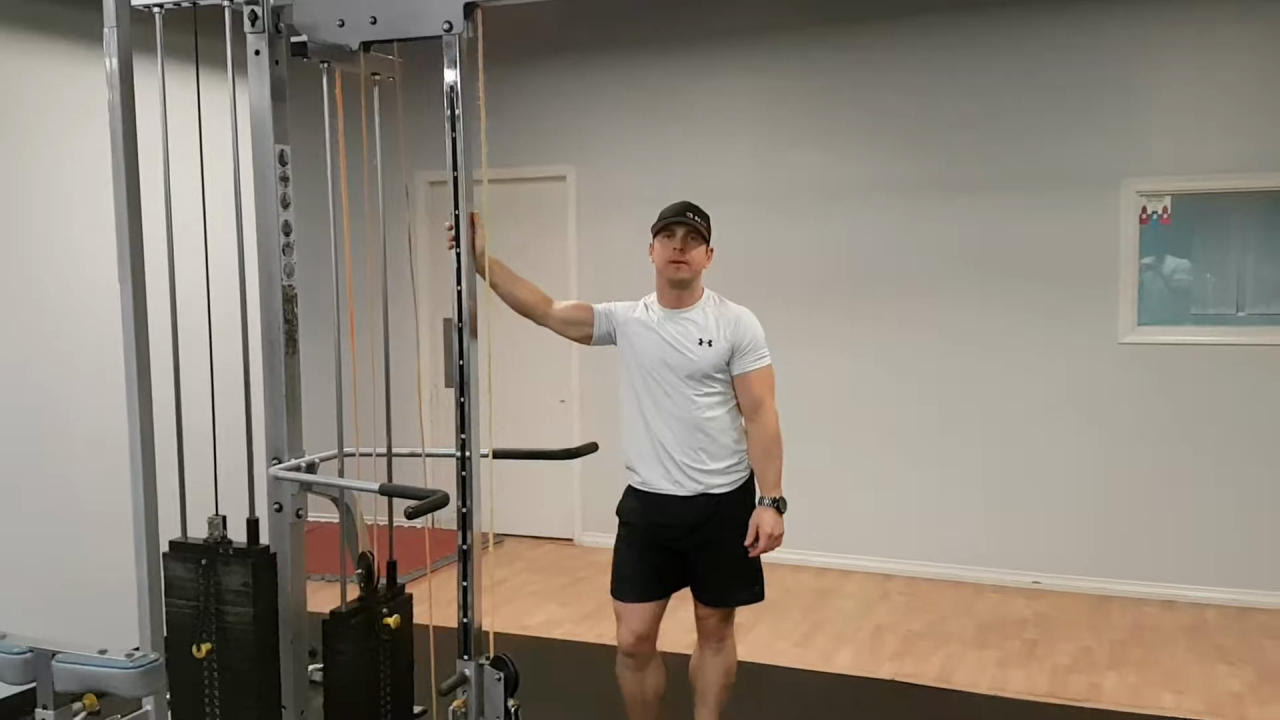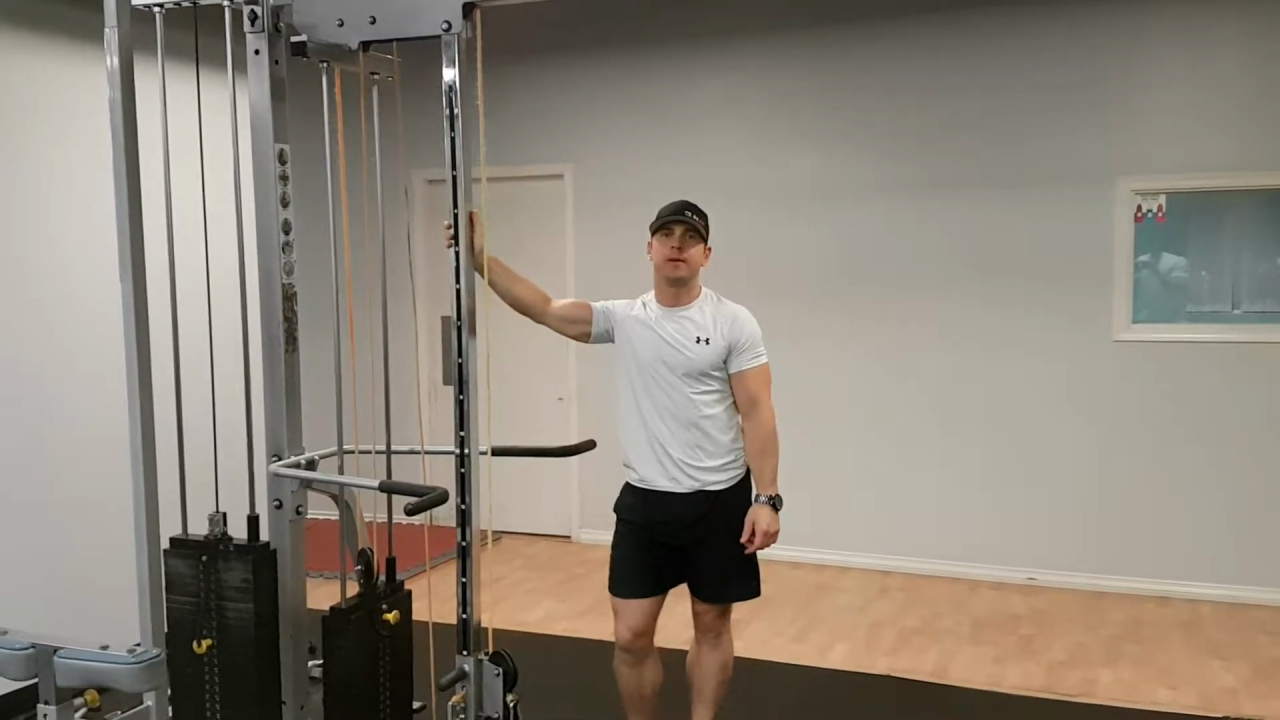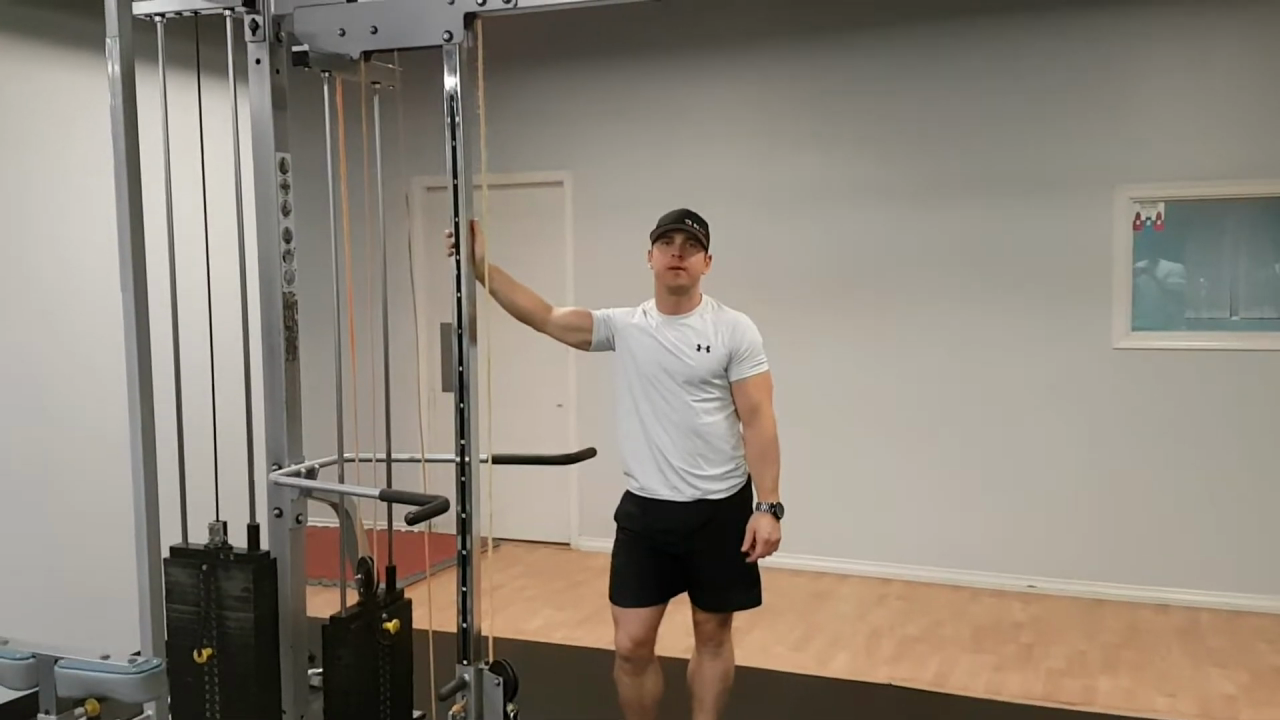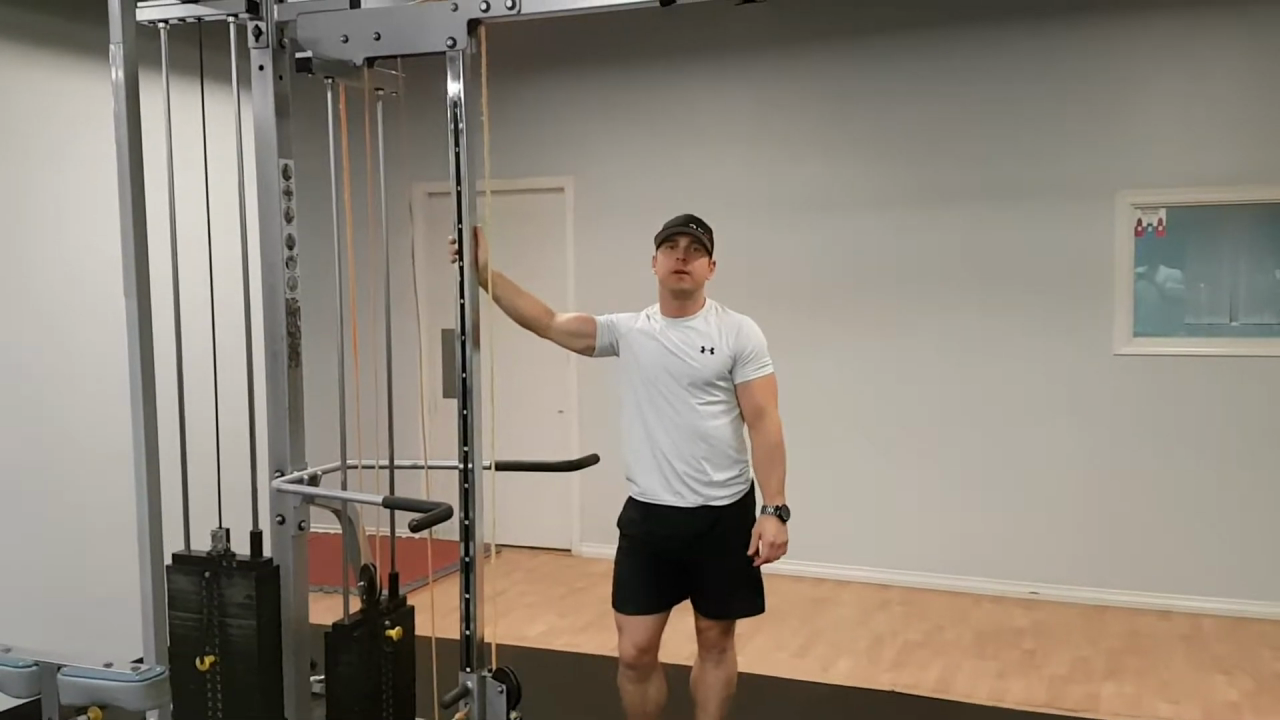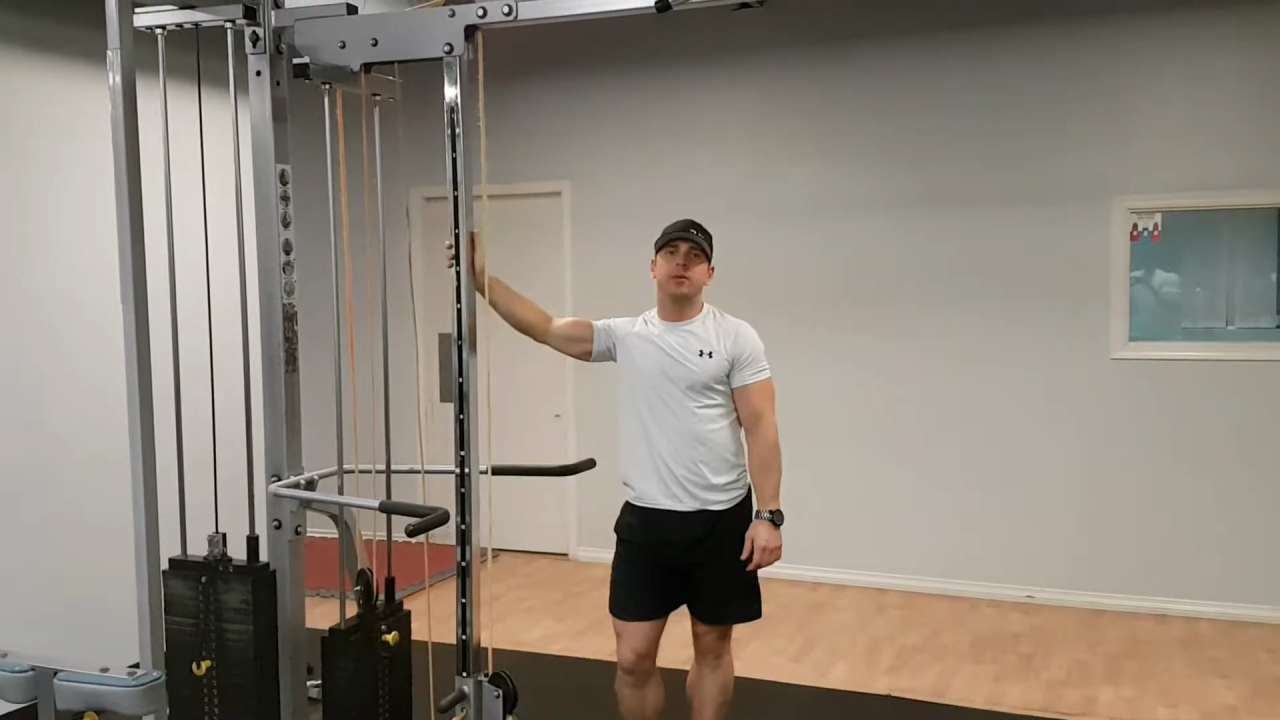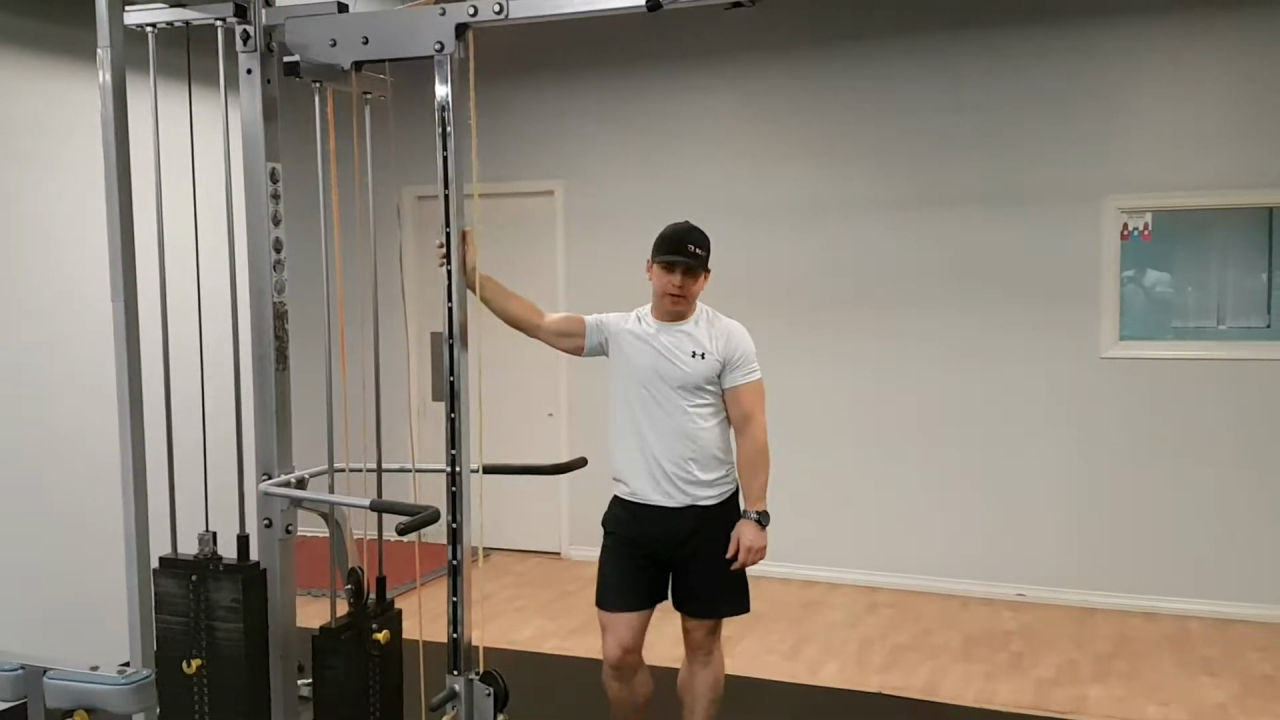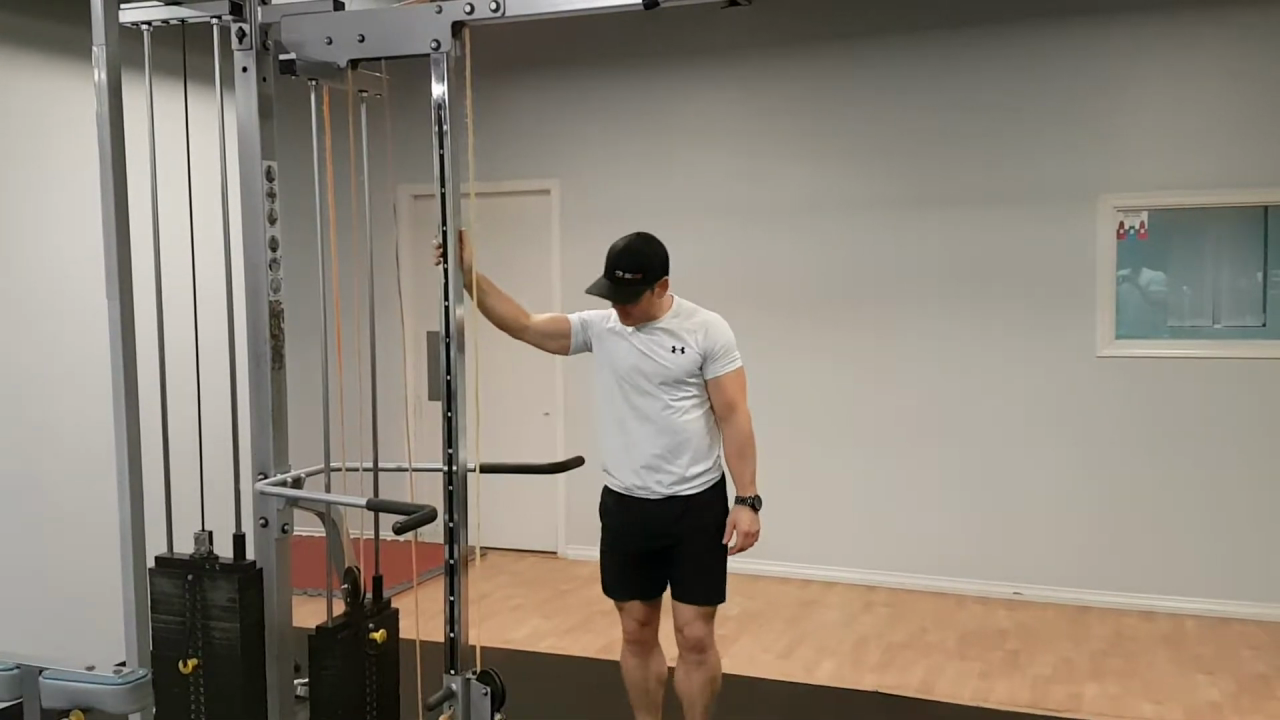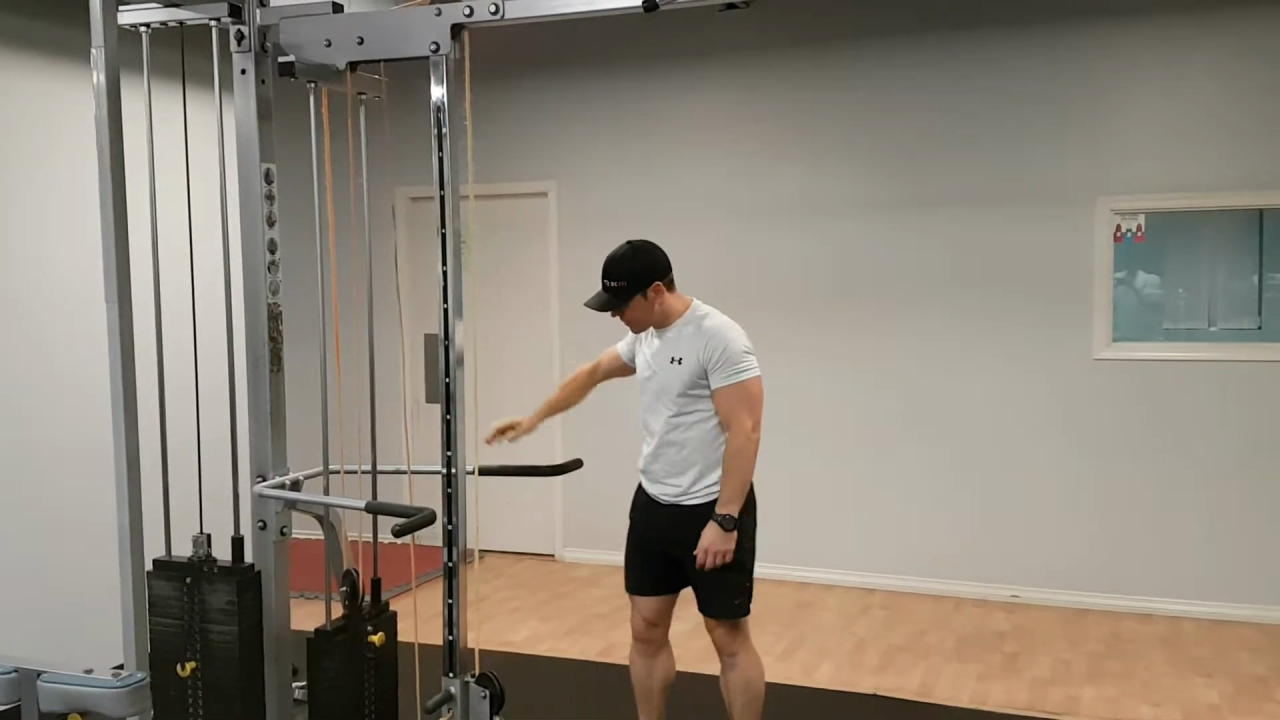
dt=0.5s
person 1, frame 1
left shoulder: (736, 323)
right shoulder: (625, 320)
left elbow: (760, 415)
right elbow: (544, 310)
left wrist: (771, 501)
right wrist: (483, 258)
left hip: (722, 503)
right hip: (648, 504)
left knee: (715, 630)
right knee: (634, 640)
person 1, frame 2
left shoulder: (733, 321)
right shoulder: (623, 318)
left elbow: (757, 412)
right elbow: (543, 308)
left wrist: (766, 498)
right wrist: (481, 257)
left hip: (719, 499)
right hip: (646, 499)
left knee: (712, 624)
right knee: (631, 635)
person 1, frame 3
left shoulder: (734, 330)
right shoulder: (622, 326)
left elbow: (758, 420)
right elbow: (543, 317)
left wrist: (768, 507)
right wrist: (482, 265)
left hip: (719, 509)
right hip: (646, 510)
left knee: (713, 635)
right knee: (632, 645)
person 1, frame 4
left shoulder: (738, 333)
right shoulder: (626, 331)
left elbow: (763, 423)
right elbow: (547, 323)
left wrist: (774, 510)
right wrist: (484, 271)
left hip: (722, 514)
right hip: (649, 514)
left knee: (715, 641)
right knee: (635, 651)
person 1, frame 5
left shoulder: (736, 337)
right shoulder: (624, 335)
left elbow: (760, 428)
right elbow: (544, 328)
left wrist: (768, 515)
right wrist: (482, 276)
left hip: (721, 519)
right hip: (646, 520)
left knee: (712, 648)
right knee: (634, 657)
person 1, frame 6
left shoulder: (728, 338)
right shoulder: (618, 331)
left elbow: (750, 429)
right elbow: (536, 323)
left wrist: (755, 515)
right wrist: (473, 274)
left hip: (707, 516)
right hip: (634, 515)
left knee: (702, 643)
right knee: (620, 651)
person 1, frame 7
left shoulder: (707, 329)
right shoulder: (599, 327)
left elbow: (733, 417)
right elbow: (522, 325)
left wrist: (747, 500)
right wrist: (470, 274)
left hip: (696, 505)
right hip: (626, 504)
left knee: (695, 636)
right knee: (637, 632)
person 1, frame 8
left shoulder: (718, 336)
right shoulder: (645, 336)
left elbow: (744, 431)
right elbow: (593, 372)
left wrist: (725, 522)
right wrist: (534, 418)
left hip: (714, 505)
right hip: (655, 503)
left knee: (729, 636)
right knee: (646, 630)
